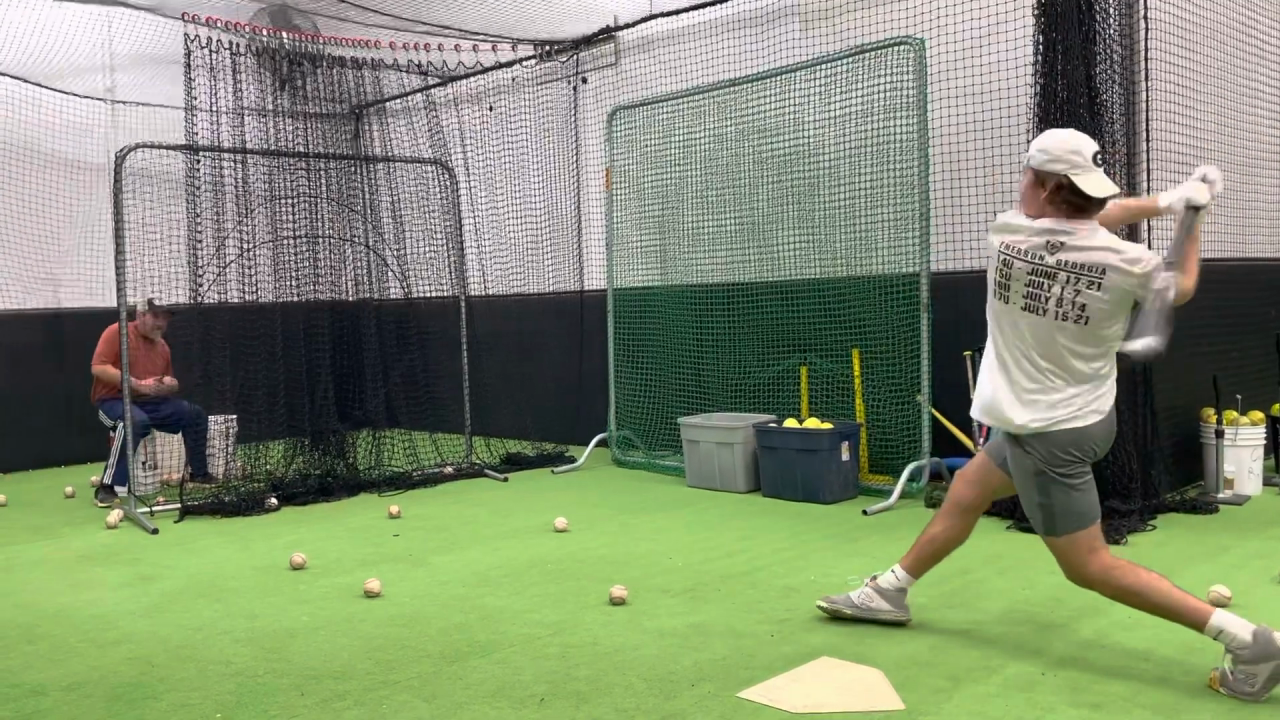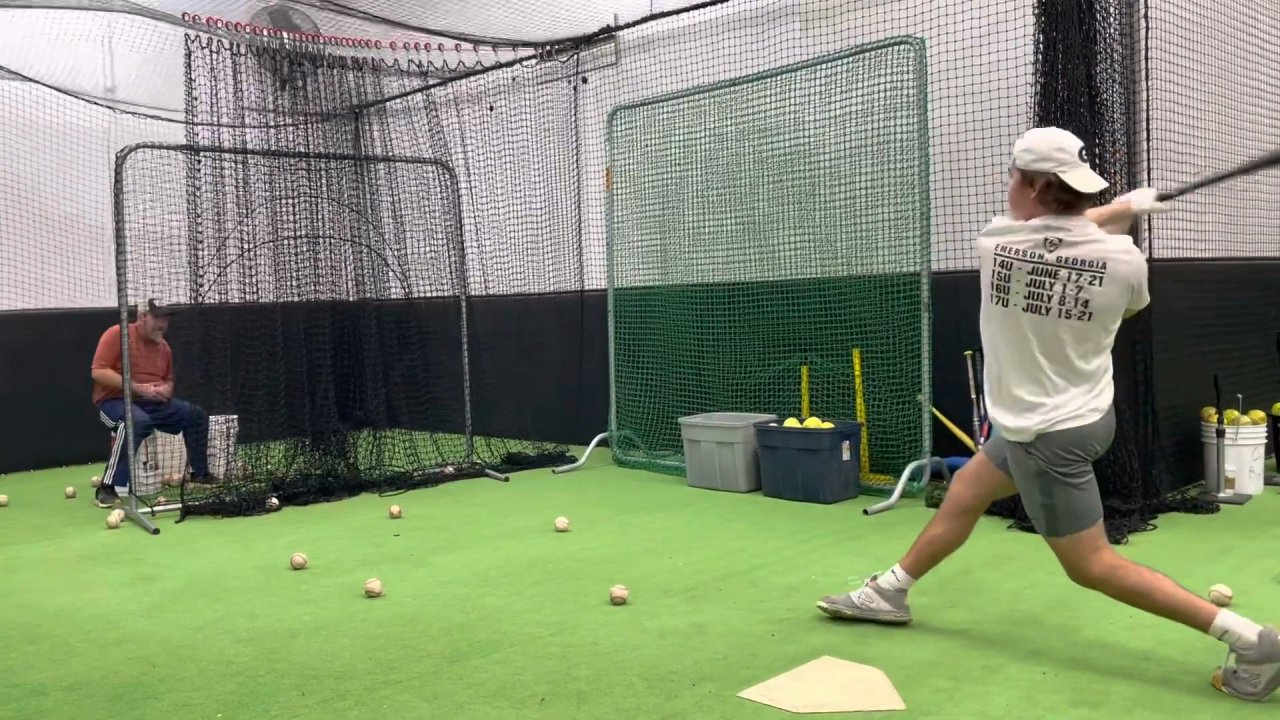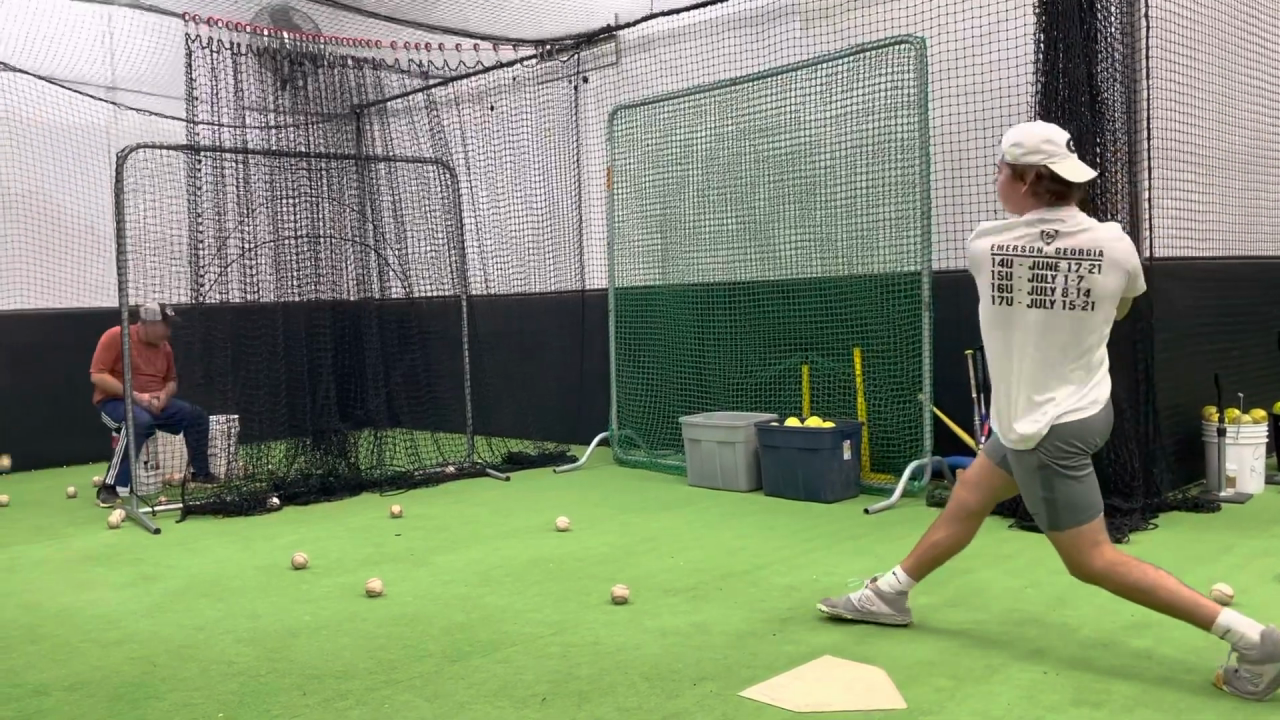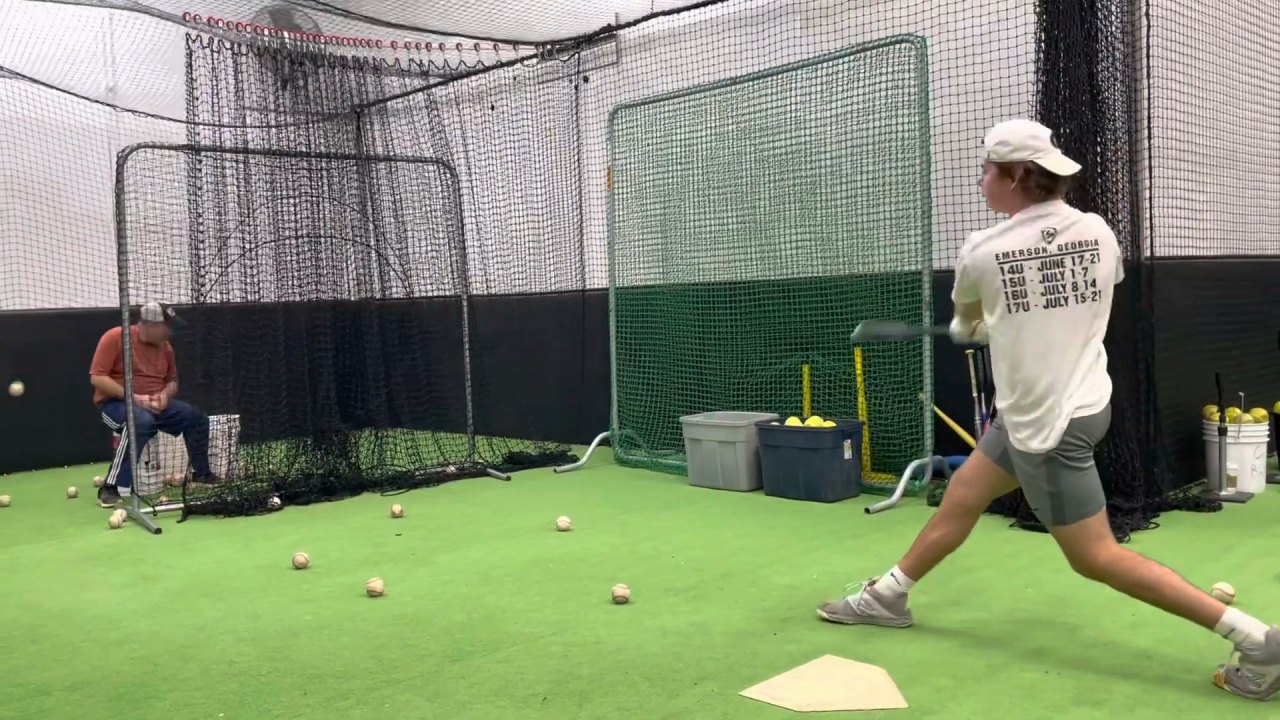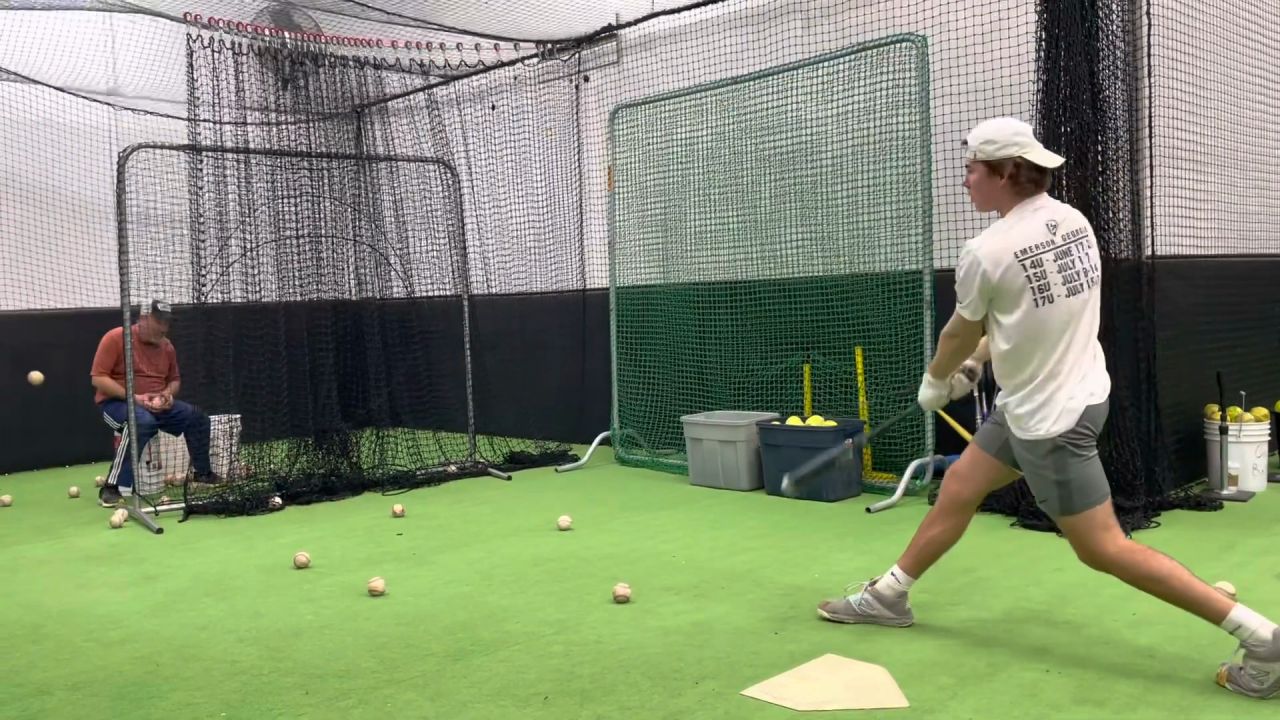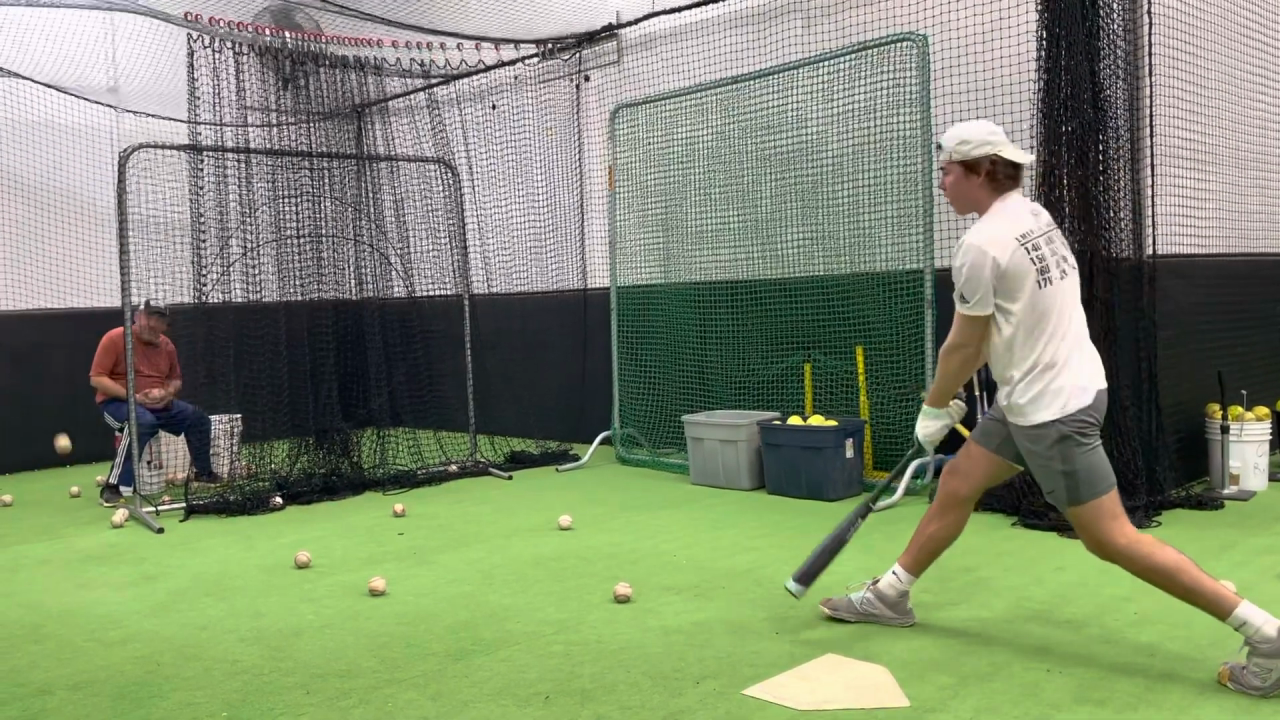
dt=0.2s
person 1, frame 1
left shoulder: (1006, 233)
right shoulder: (1128, 263)
left elbow: (1090, 219)
right elbow: (1182, 288)
left wrist: (1166, 200)
right wrist: (1184, 207)
left hip: (1047, 431)
right hip: (1072, 418)
left knee: (1087, 566)
right knee: (963, 495)
right ankle: (887, 590)
person 1, frame 2
left shoulder: (994, 241)
right shoulder: (1122, 257)
left wrist: (1120, 207)
right wrist: (1127, 212)
left hip: (1048, 431)
right hip: (1078, 414)
left knee: (1091, 565)
right knee: (963, 495)
right ankle: (887, 591)
person 1, frame 3
left shoulder: (985, 244)
right shoulder: (1114, 244)
left hip: (1047, 427)
right hip: (1075, 409)
left knee: (1091, 561)
right knee: (966, 499)
right ankle: (888, 594)
person 1, frame 4
left shoulder: (982, 252)
right shoulder: (1097, 231)
left elbow: (965, 314)
left wrist: (966, 327)
left hip: (1048, 423)
right hip: (1047, 407)
left knee: (1095, 557)
right knee: (962, 495)
right ankle: (888, 595)
person 1, frame 5
left shoulder: (987, 252)
right shoulder: (1073, 221)
left elbow: (959, 336)
left wrist: (935, 379)
right wrist: (981, 355)
left hip: (1053, 415)
right hip: (1031, 404)
left knee: (1104, 549)
right knee: (957, 488)
right ankle: (888, 594)
person 1, frame 6
left shoulder: (981, 244)
right shoulder: (1033, 216)
left elbow: (963, 345)
left wrist: (933, 408)
right wrist: (956, 392)
left hip: (1055, 407)
right hip: (1027, 396)
left knee: (1113, 540)
right knee: (954, 486)
right ankle: (890, 594)
person 2, frame 1
left shoulder: (162, 346)
right shoulder: (117, 332)
left elbow: (169, 384)
right elbow: (98, 368)
left wrist: (171, 385)
right wrist: (138, 384)
left hip: (152, 402)
right hip: (113, 400)
left knee: (195, 415)
right knee: (136, 422)
left ankle: (199, 473)
right ankle: (108, 487)
person 2, frame 2
left shoulder: (163, 347)
right shoulder: (117, 334)
left elbow: (168, 382)
right elbow: (98, 372)
left wrist: (166, 389)
right wrist: (138, 387)
left hip: (152, 403)
right hip: (115, 400)
left knee: (196, 415)
right knee: (137, 421)
left ankle: (200, 473)
right ankle: (109, 487)
person 2, frame 3
left shoulder: (164, 347)
right shoulder: (115, 337)
left elbow: (171, 381)
right elbow: (97, 376)
left wrist: (163, 395)
right wrist: (135, 396)
left hip: (153, 403)
right hip: (115, 401)
left knee: (196, 416)
right knee: (140, 422)
left ankle: (201, 473)
right ankle: (110, 487)
person 2, frame 4
left shoulder: (165, 347)
right shoulder: (115, 337)
left elbow: (172, 380)
right elbow: (97, 377)
left wrist: (164, 395)
right wrist: (134, 398)
left hip: (154, 404)
right hip: (115, 401)
left knee: (196, 417)
right knee: (142, 422)
left ankle: (201, 473)
right ankle: (111, 487)
person 2, frame 5
left shoulder: (166, 346)
right shoulder: (115, 338)
left elbow: (174, 379)
right elbow: (98, 379)
left wrist: (168, 394)
right wrist: (135, 398)
left hip: (156, 403)
right hip: (117, 401)
left knee: (197, 417)
right knee: (143, 422)
left ankle: (203, 473)
right ankle: (113, 487)
person 2, frame 6
left shoulder: (166, 345)
right shoulder: (115, 338)
left elbow: (176, 378)
right elbow: (97, 379)
left wrist: (170, 390)
right wrist: (134, 397)
left hip: (157, 403)
right hip: (118, 401)
left knee: (198, 418)
right knee: (143, 422)
left ankle: (203, 473)
right ankle: (114, 487)
